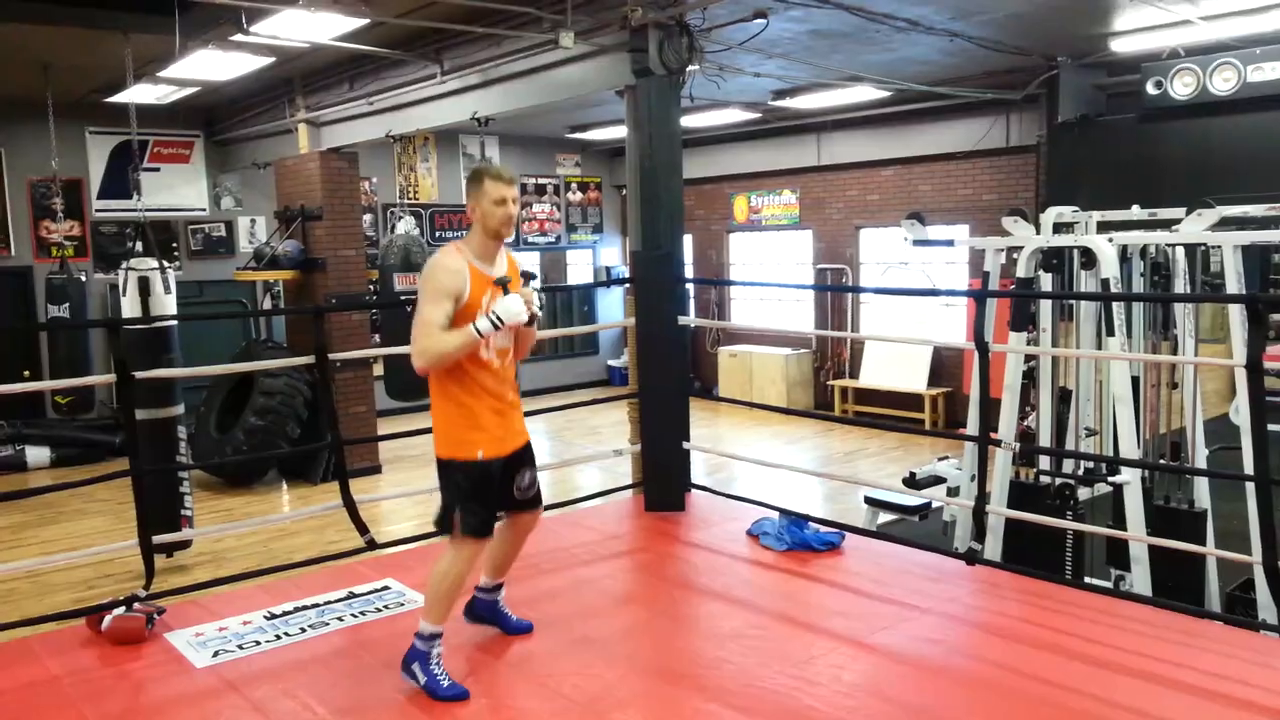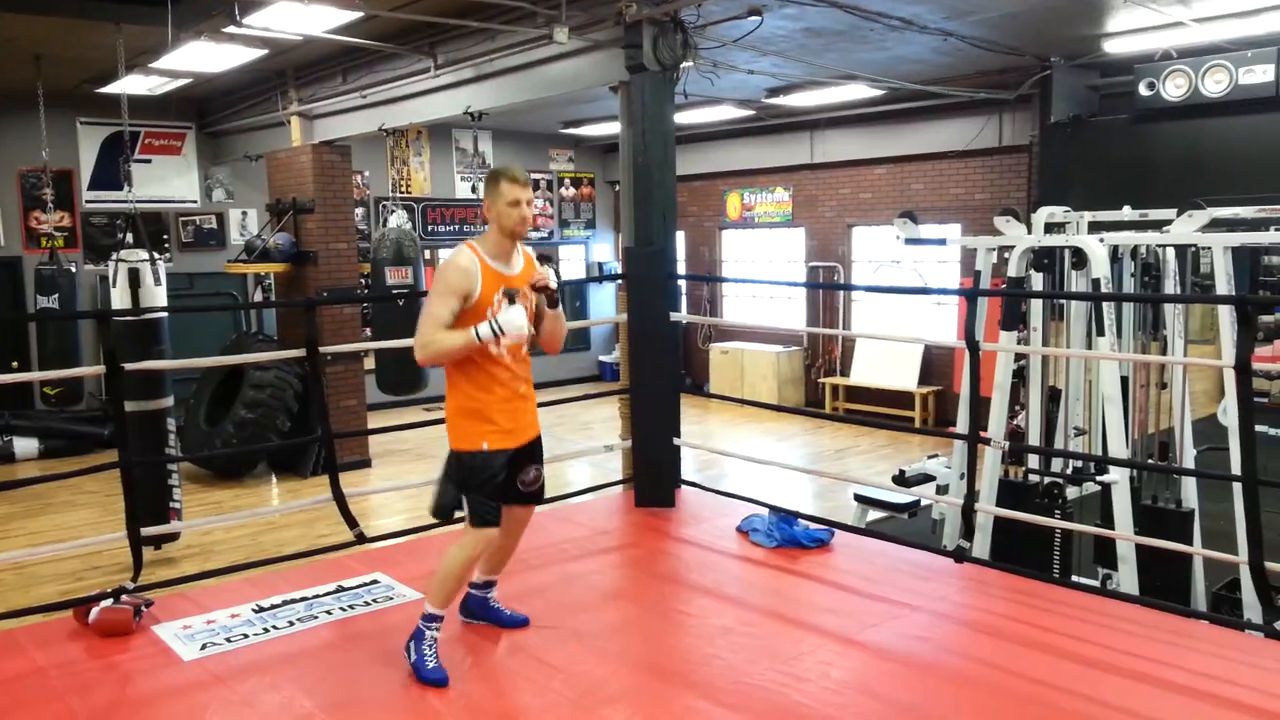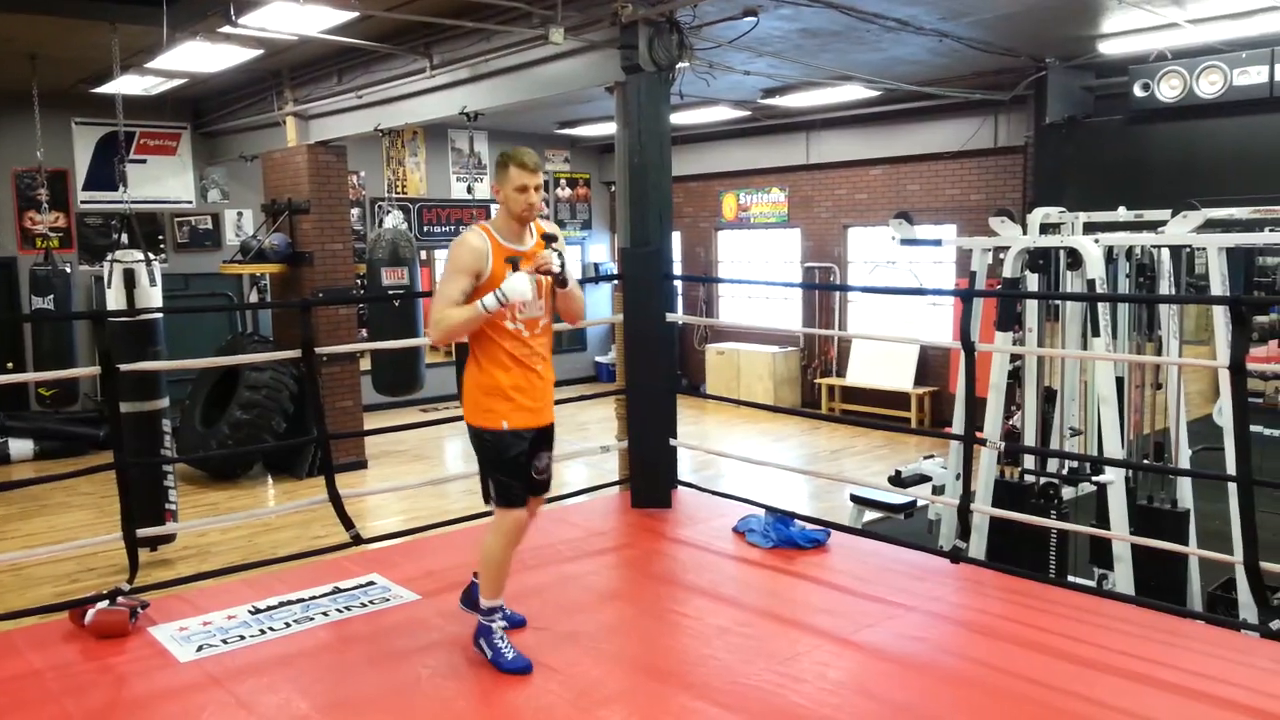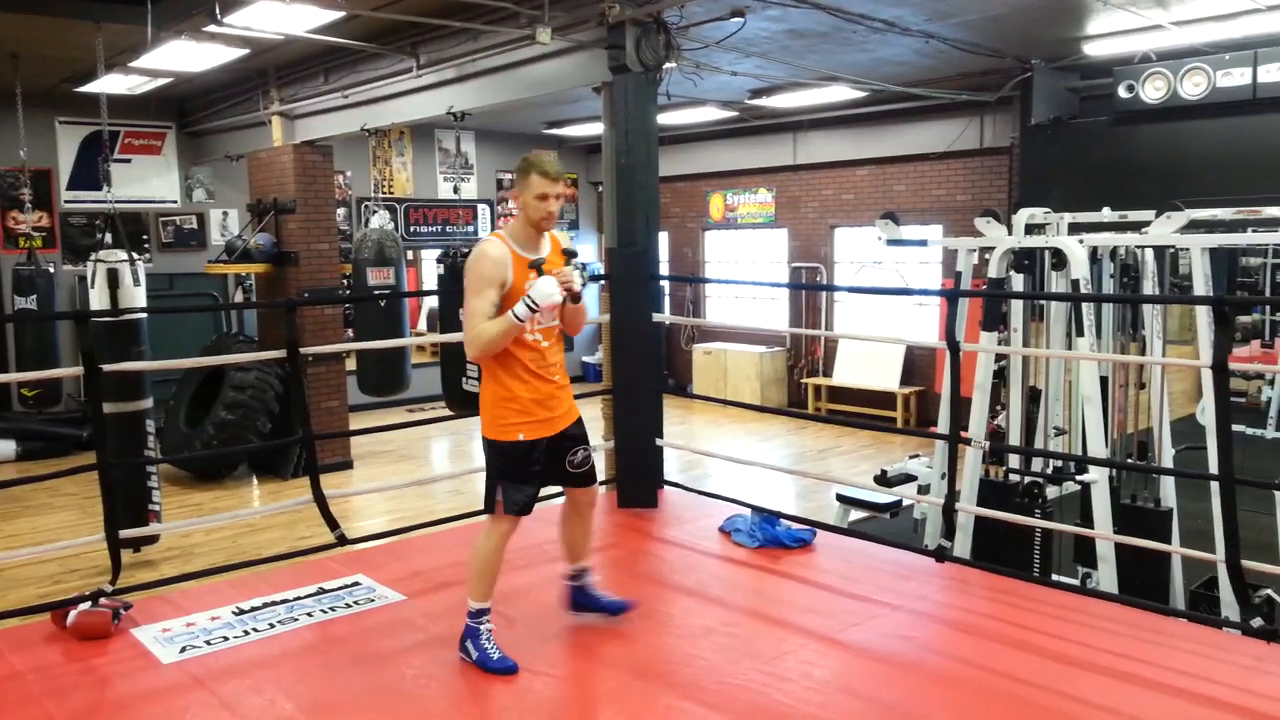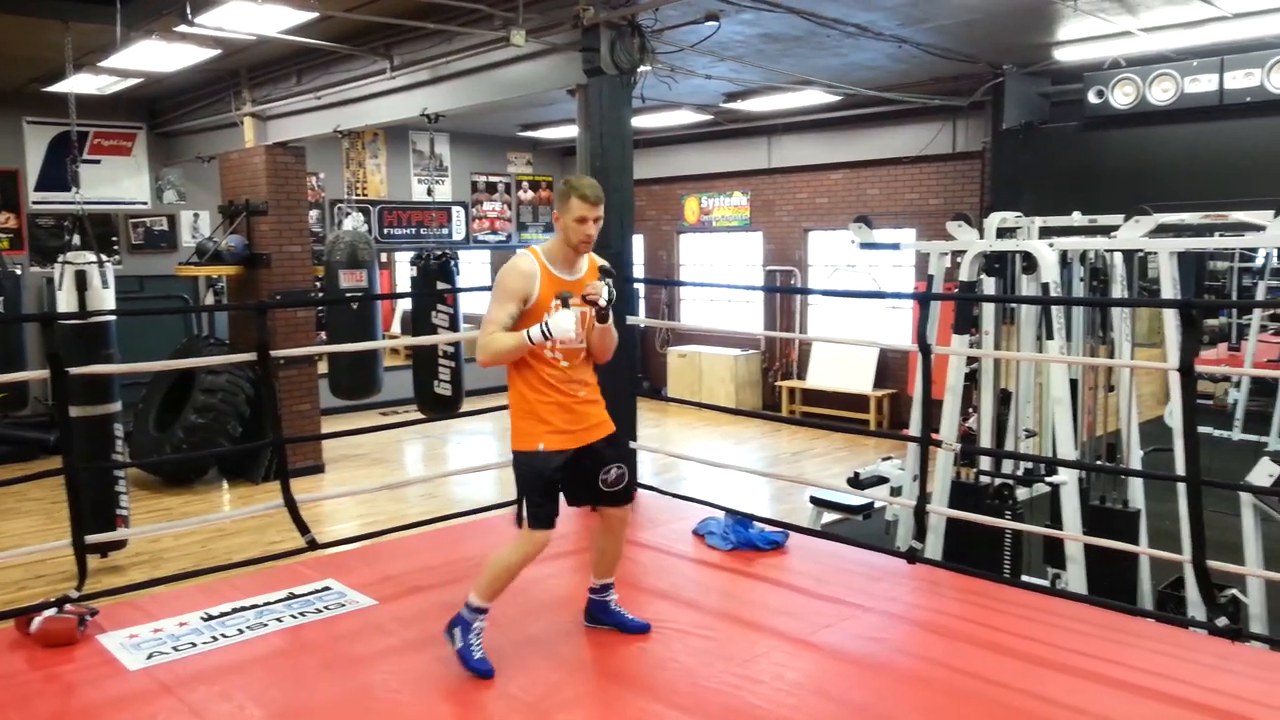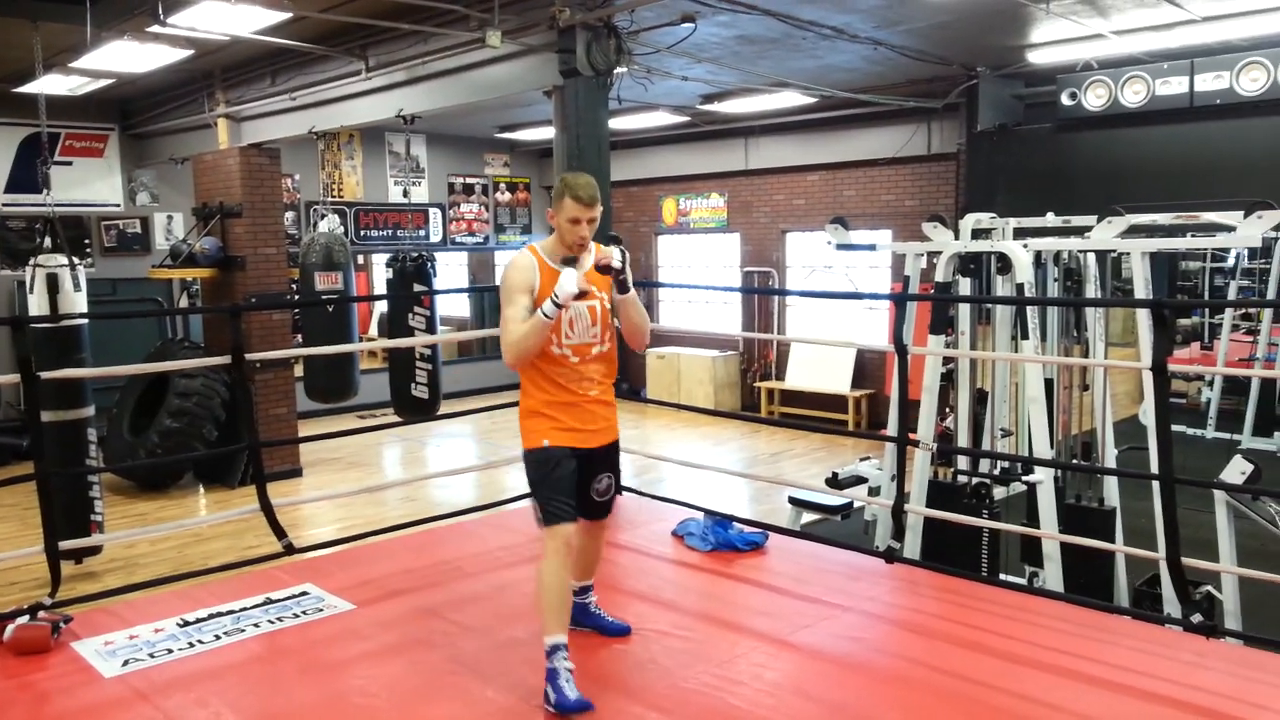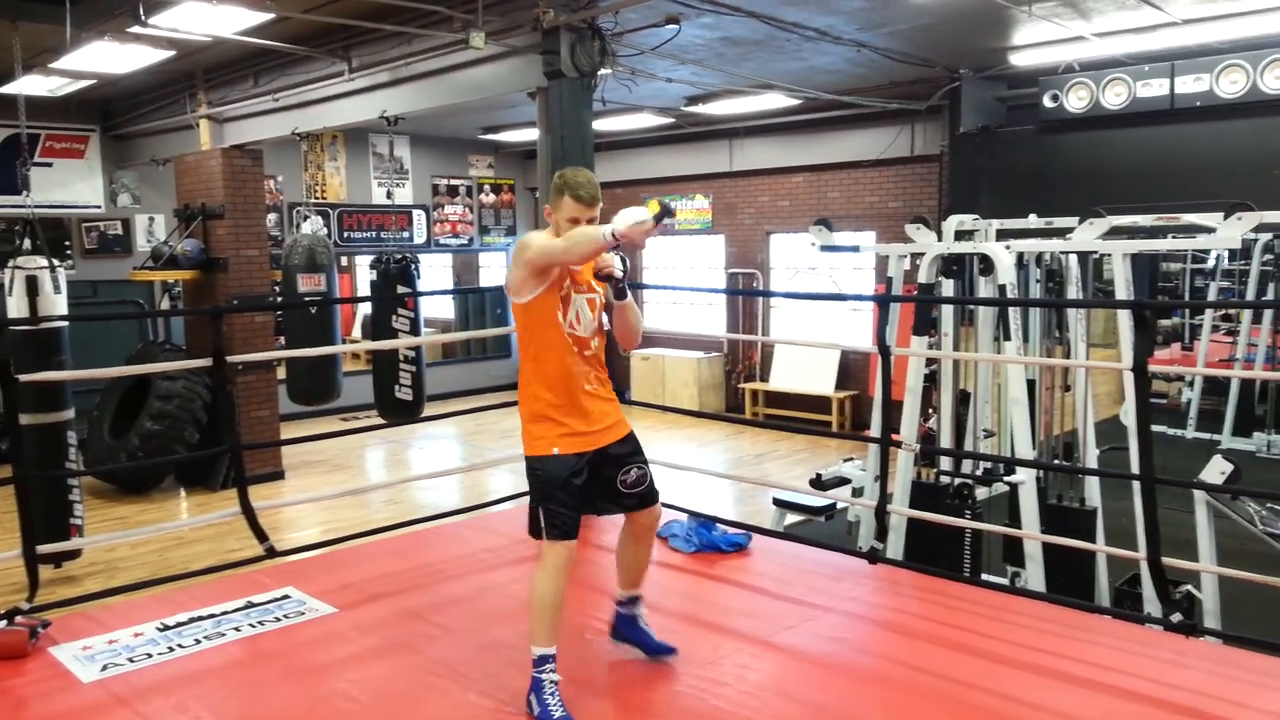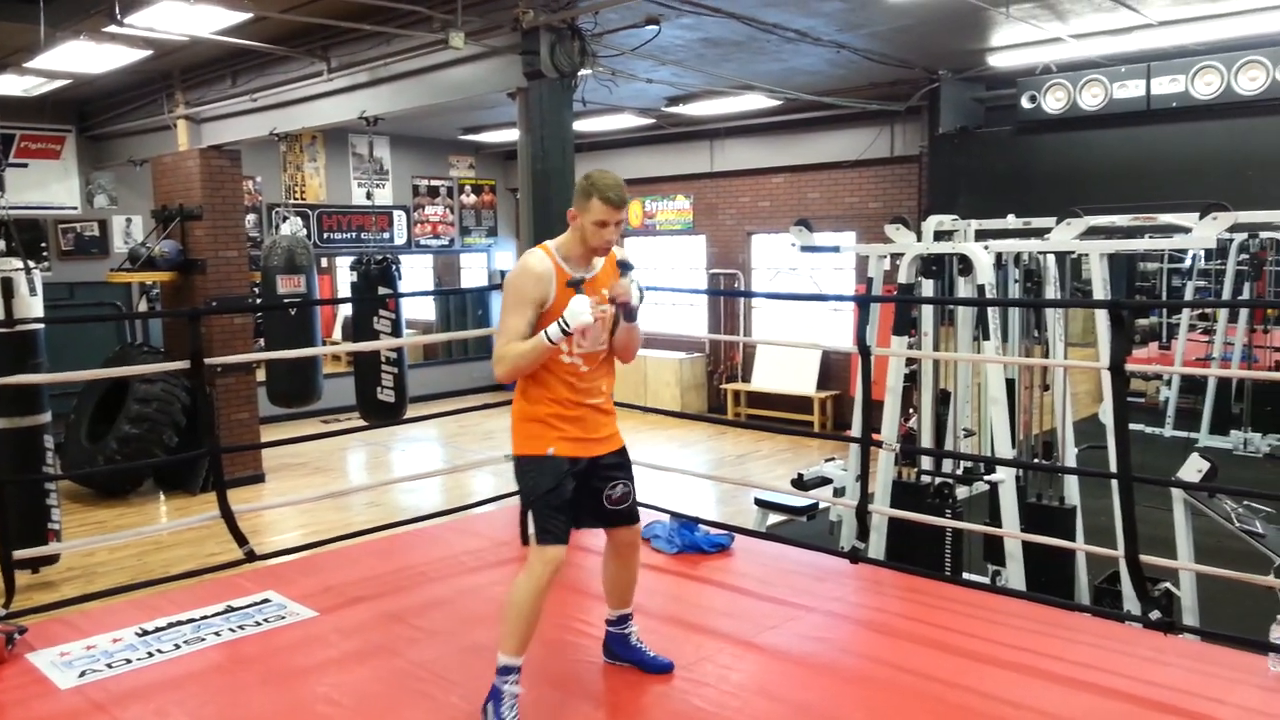
dt=0.3s
person 1, frame 1
left shoulder: (510, 264)
right shoulder: (447, 268)
right elbow: (423, 357)
left wrist: (527, 316)
right wrist: (489, 321)
left hip: (508, 423)
right hip: (466, 432)
left knee: (524, 515)
right knee: (468, 542)
left ankle: (487, 599)
right ankle: (423, 652)
person 1, frame 2
left shoulder: (532, 262)
right shoulder: (461, 267)
left elbow: (553, 345)
right elbow: (425, 348)
left wrist: (549, 299)
right wrist: (491, 330)
left hip: (522, 418)
right hip: (476, 423)
left knee: (519, 513)
right knee: (483, 532)
left ankle: (481, 596)
right ankle: (424, 634)
person 1, frame 3
left shoulder: (547, 238)
right shoulder: (472, 247)
left elbow: (575, 315)
right elbow: (439, 329)
left wrist: (561, 274)
right wrist: (498, 297)
left hip: (537, 400)
right hip: (495, 405)
left knee: (528, 504)
right knee: (511, 515)
left ankle: (479, 585)
right ankle: (489, 624)
person 1, frame 4
left shoulder: (558, 246)
right shoulder: (490, 256)
right elbow: (475, 346)
left wrist: (573, 295)
right wrist: (529, 304)
left hip: (558, 404)
right hip: (513, 414)
left knee: (585, 493)
right knee: (503, 520)
left ankle: (580, 587)
right ankle: (475, 627)
person 1, frame 5
left shoulder: (596, 270)
right shoulder: (522, 271)
left elbow: (602, 356)
right elbow: (485, 351)
left wrist: (603, 314)
right wrist: (544, 331)
left hip: (589, 418)
right hip: (540, 426)
left knee: (616, 512)
right knee: (534, 536)
left ankle: (601, 602)
right ankle: (468, 620)
person 1, frame 6
left shoulder: (607, 260)
right shoulder: (525, 268)
left elbow: (639, 340)
right elbow: (512, 355)
left wrist: (622, 284)
right wrist: (556, 300)
left hip: (599, 420)
right hip: (549, 426)
left knee: (595, 520)
right knee: (560, 535)
left ankle: (581, 603)
right ankle: (558, 668)
person 1, frame 7
left shoulder: (597, 258)
right shoulder: (532, 250)
left elbow: (628, 341)
right elbow: (560, 248)
left wrist: (618, 287)
right wrist: (623, 225)
left hip: (604, 418)
right hip: (553, 430)
left knee: (645, 514)
right knee: (559, 550)
left ankle: (627, 616)
person 1, frame 8
left shoulder: (616, 264)
right shoulder: (535, 268)
left elbow: (626, 354)
right elbow: (503, 367)
left wrist: (630, 314)
right wrist: (564, 325)
left hip: (599, 431)
right hip: (545, 436)
left knee: (626, 532)
right knee: (546, 558)
left ankle: (619, 636)
